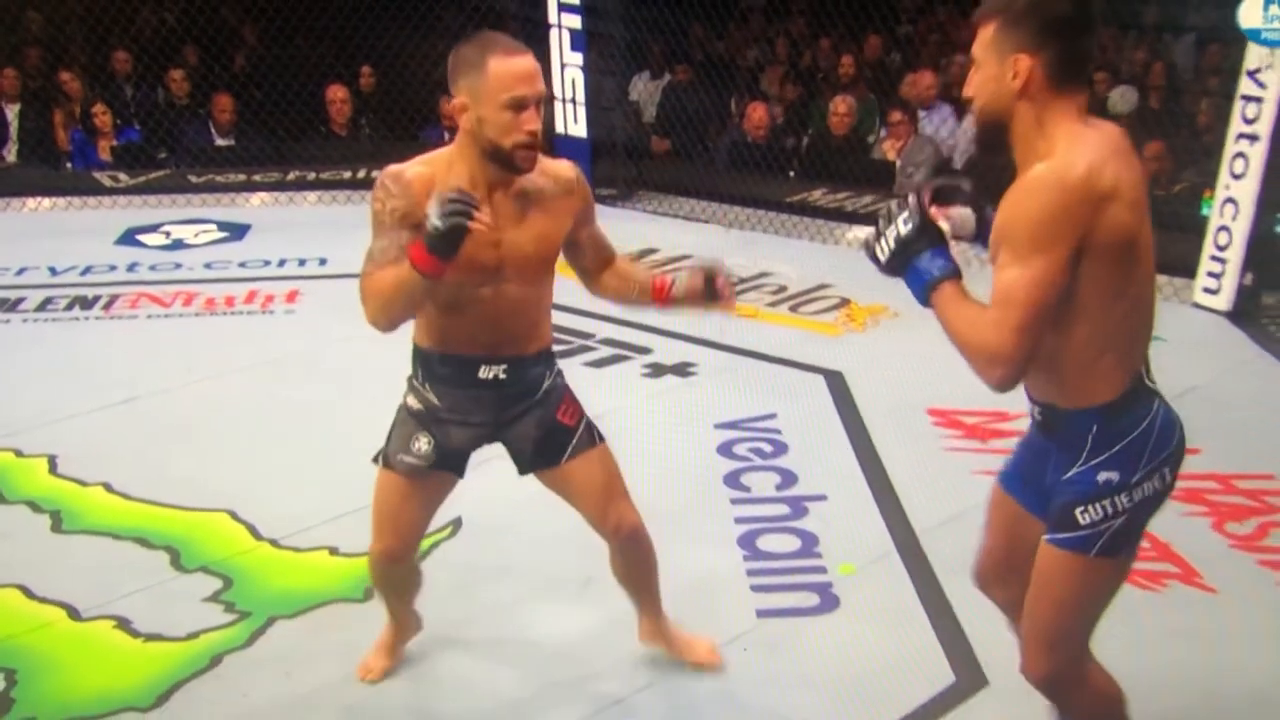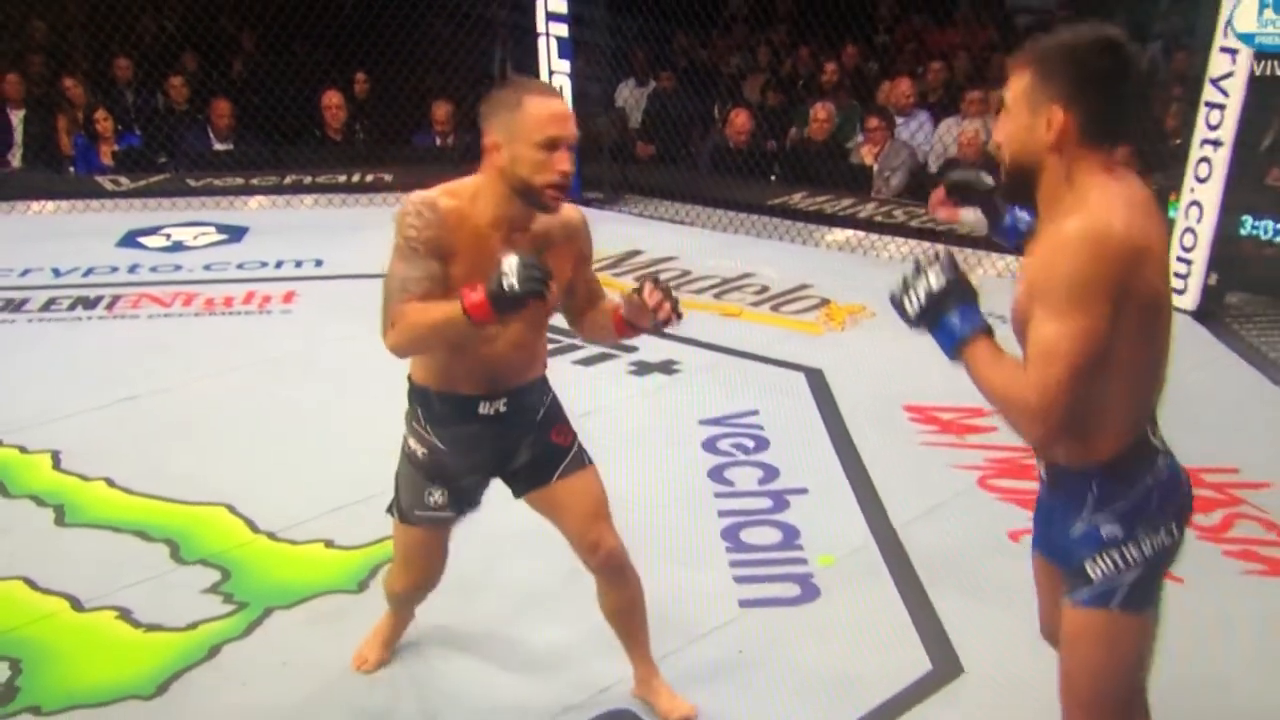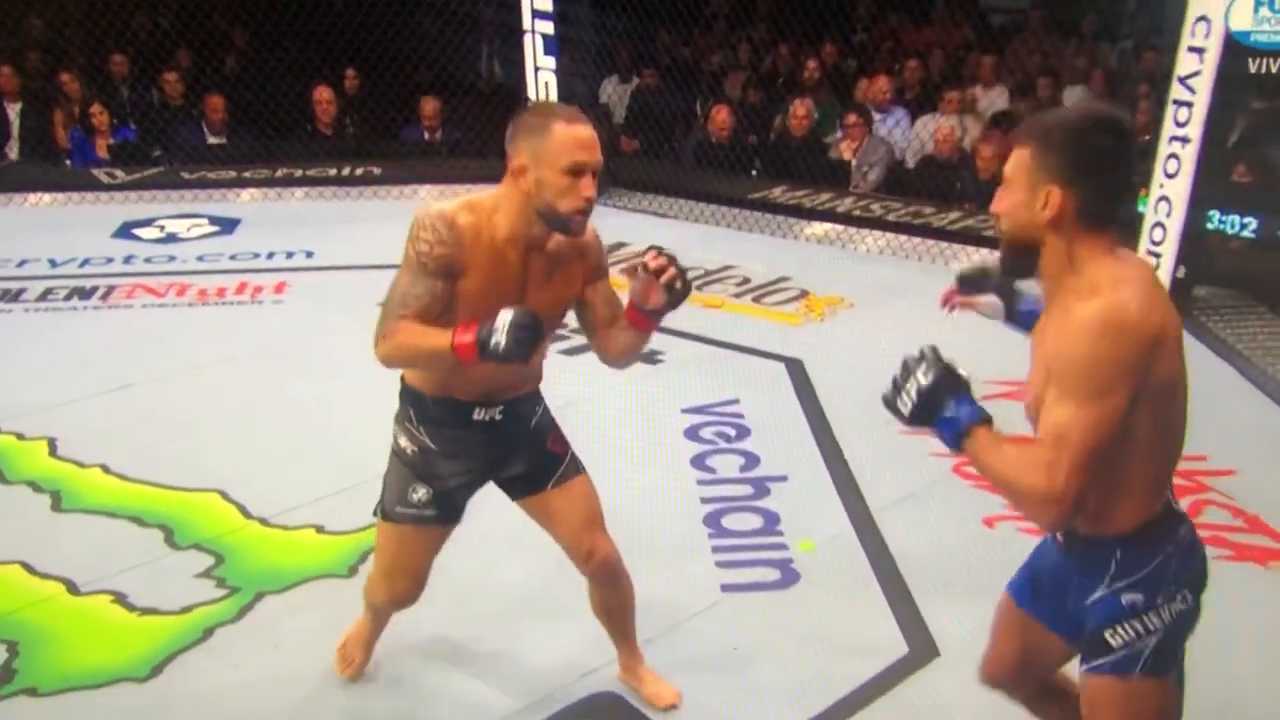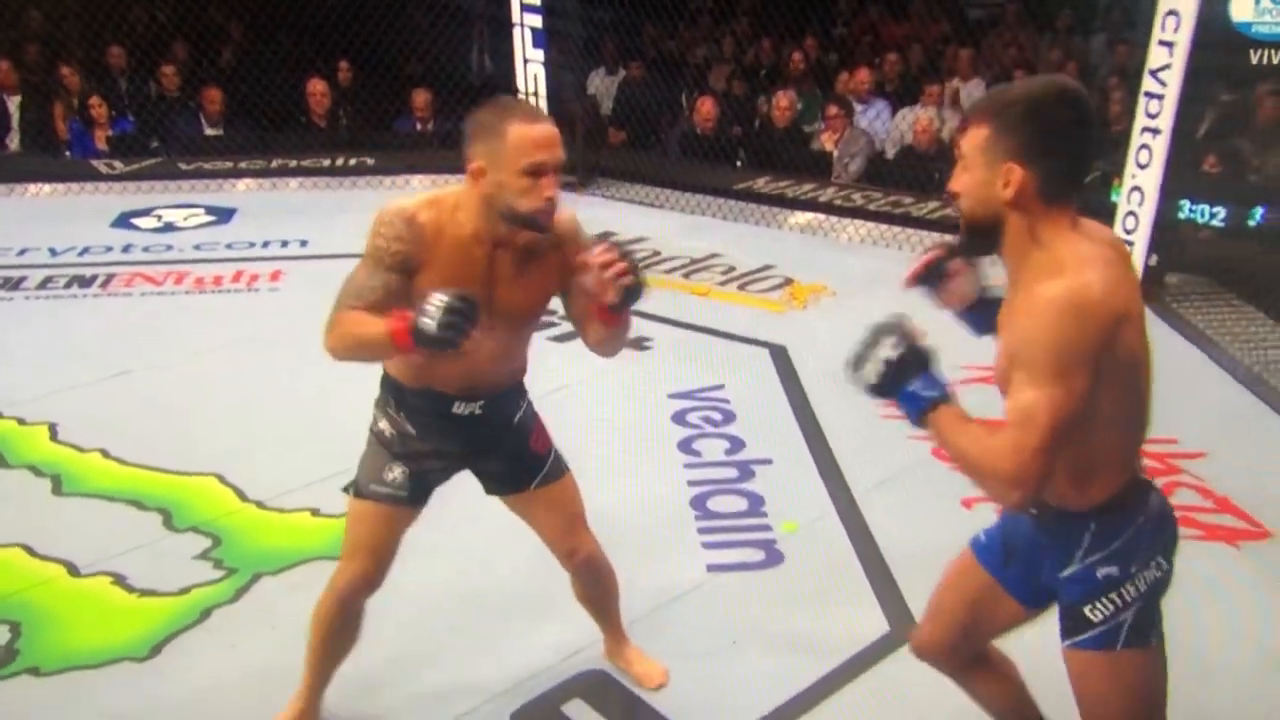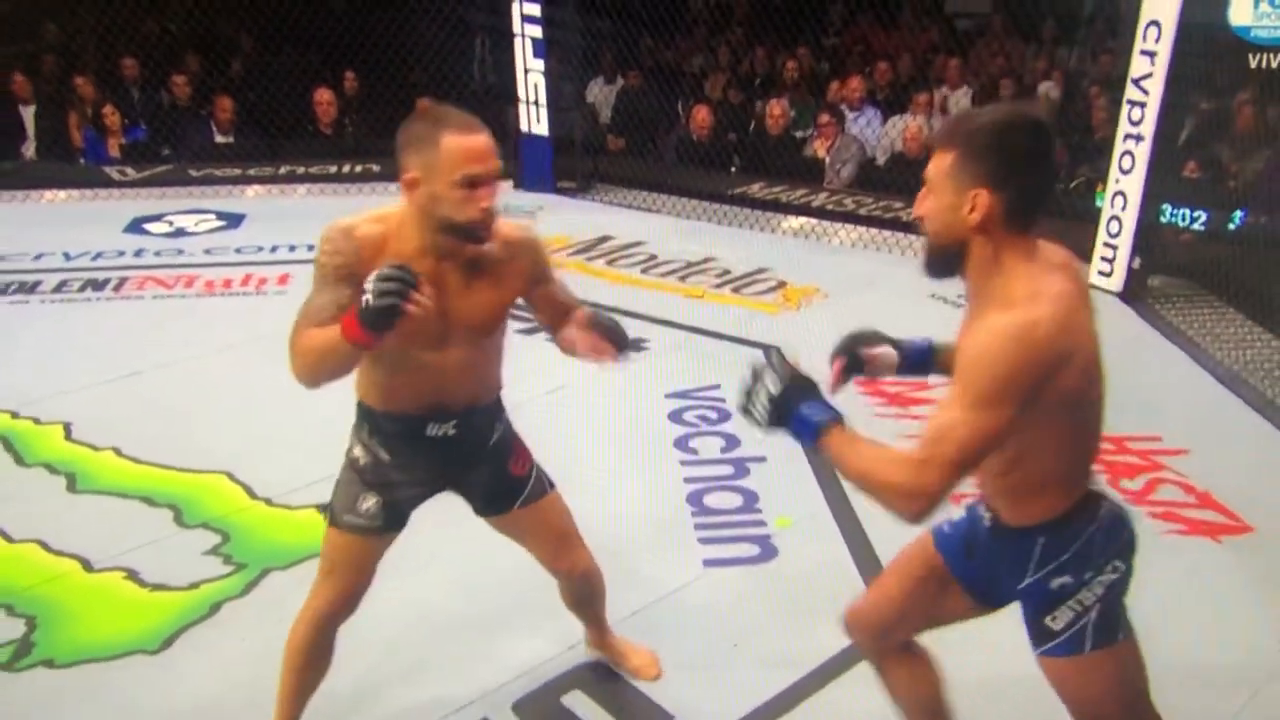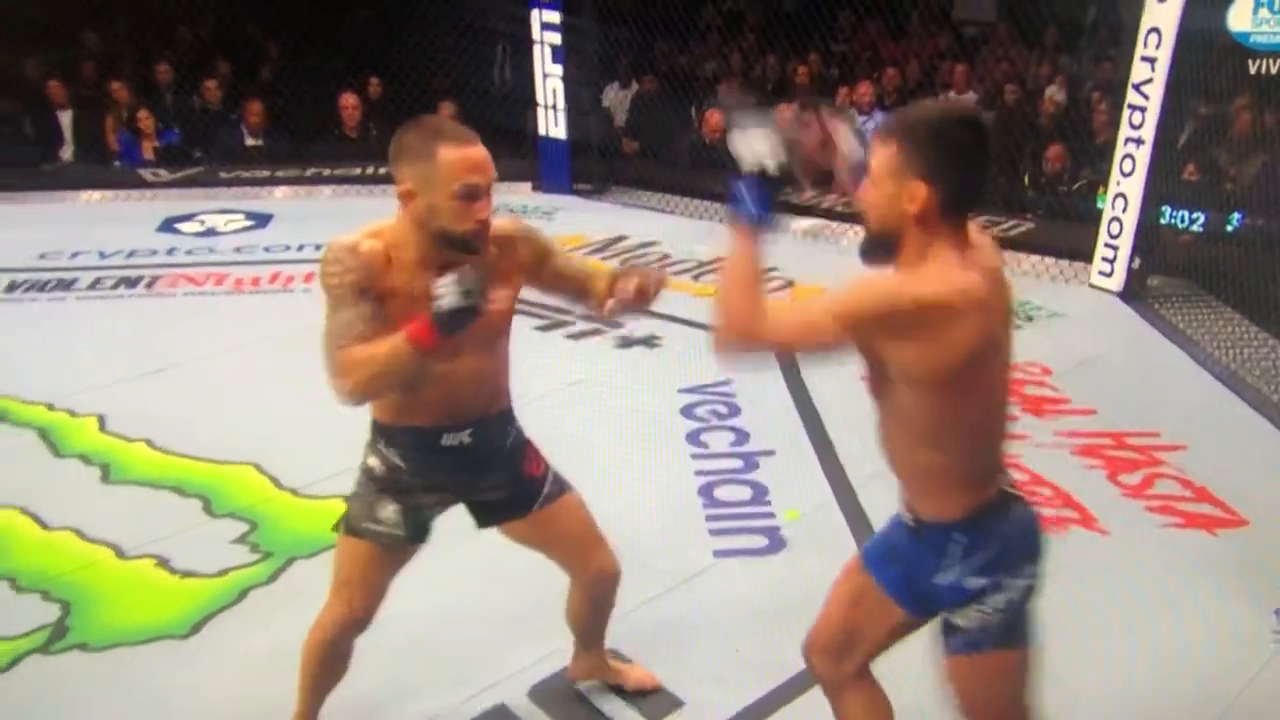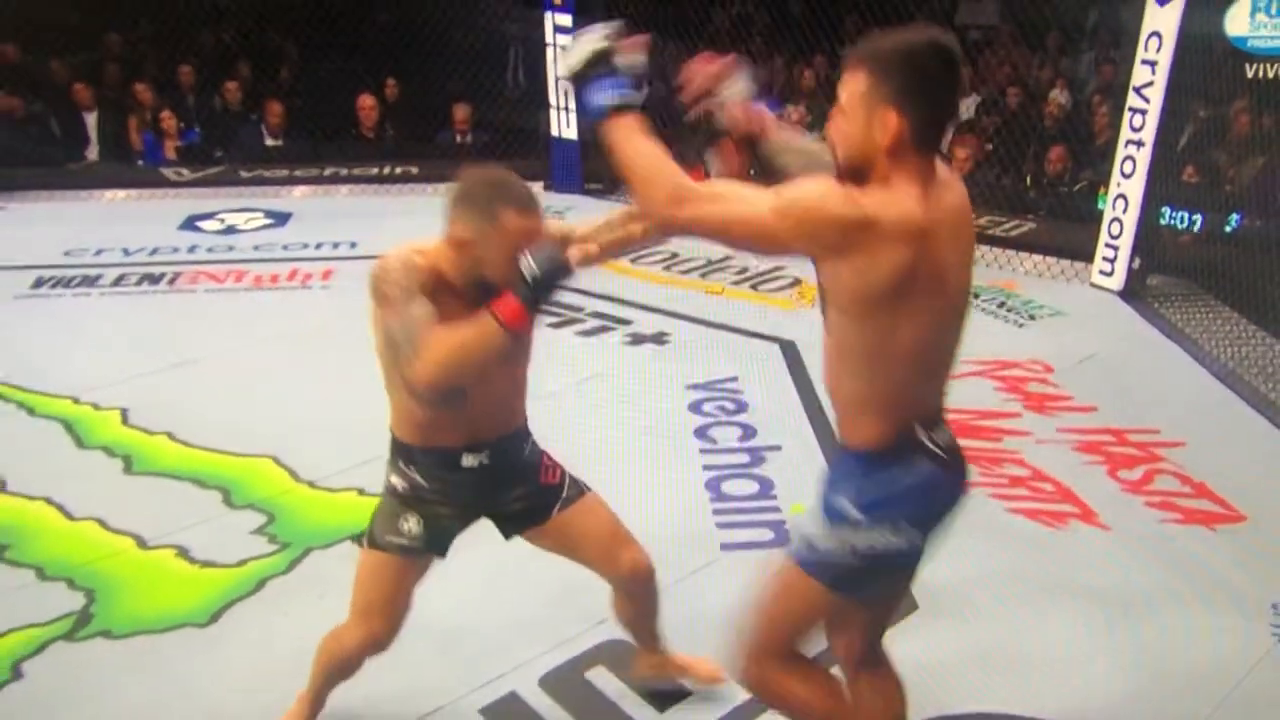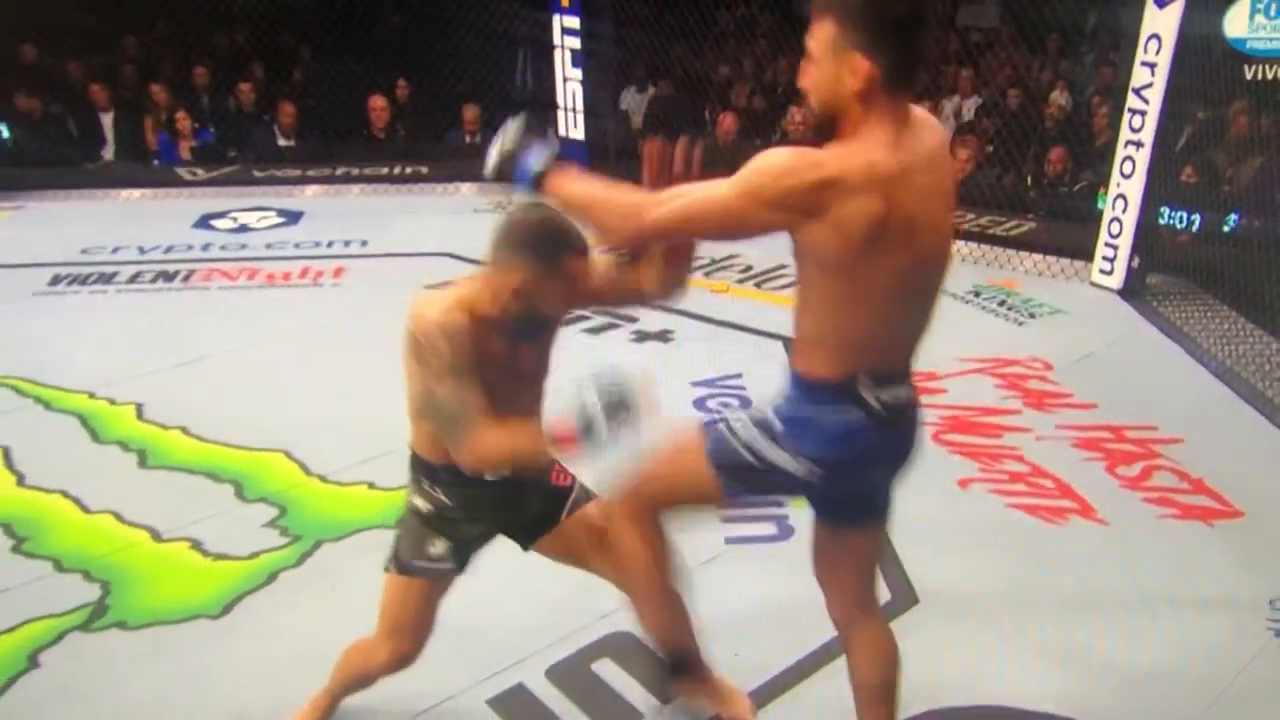
dt=0.4s
person 1, frame 1
left shoulder: (1056, 179)
right shoulder: (1100, 144)
left elbow: (1001, 360)
left wrist: (927, 265)
right wrist: (984, 226)
left hip: (1109, 445)
right hip: (1068, 427)
left knee: (1050, 662)
right knee: (1000, 577)
person 1, frame 2
left shoulder: (1089, 232)
right shoulder: (1116, 194)
left elbow: (1037, 415)
left wrist: (956, 323)
right wrist: (1004, 220)
left hip: (1115, 505)
right hip: (1080, 483)
right knee: (1071, 637)
person 1, frame 3
left shoulder: (1104, 313)
right shoulder: (1103, 274)
left elbow: (1051, 499)
left wrist: (955, 417)
right wrist: (1021, 308)
left hip: (1134, 573)
right hip: (1079, 548)
right knee: (1009, 671)
person 1, frame 4
left shoulder: (1067, 291)
right shoulder: (1077, 244)
left elbow: (1015, 478)
left wrist: (919, 392)
right wrist: (983, 306)
left hip: (1105, 541)
right hip: (1043, 520)
right knee: (940, 641)
person 1, frame 5
left shoulder: (1022, 322)
right shoulder: (1040, 265)
left elbow: (914, 492)
left wrist: (811, 421)
right wrist: (915, 357)
left hip: (1064, 551)
right hip: (997, 524)
right knee: (873, 629)
person 1, frame 6
left shoulder: (913, 300)
right shoulder: (965, 252)
left elbow: (741, 331)
left wrist: (747, 204)
right wrist: (863, 159)
left hip: (976, 549)
right hip: (928, 528)
right knee: (829, 655)
person 1, frame 7
left shoulder: (856, 219)
right shoulder: (938, 189)
left elbow: (676, 203)
right elbow: (836, 171)
left wrist: (612, 97)
left hip: (884, 482)
right hip: (918, 464)
left knee: (767, 658)
right knee: (854, 646)
person 1, frame 8
left shoulder: (822, 176)
right shoulder: (926, 138)
left elbow: (639, 220)
left wrist: (540, 170)
right wrist: (699, 197)
left hip: (820, 419)
right hip: (886, 415)
left knee: (632, 506)
right knee: (853, 600)
person 2, frame 1
left shoulder: (563, 185)
right shoulder: (406, 187)
left elbow: (604, 273)
right elbow: (378, 311)
left wrist: (678, 287)
right wrist: (432, 250)
left hip: (534, 382)
right hip: (443, 387)
left knee: (623, 526)
right knee: (390, 550)
left ankle: (656, 626)
right ankle: (400, 627)
person 2, frame 2
left shoulder: (568, 226)
right shoulder: (432, 216)
left elbow: (589, 322)
right elbow: (400, 335)
left wrist: (632, 316)
right wrist: (487, 301)
left hip: (531, 409)
right hip: (444, 420)
left knee: (606, 552)
right knee: (415, 577)
right ankle: (394, 619)
person 2, frame 3
left shoulder: (582, 246)
right shoulder: (447, 230)
left elbow: (615, 352)
right elbow: (391, 343)
left wrist: (647, 309)
right wrist: (477, 342)
left hip: (522, 419)
right hip: (436, 426)
left knee: (600, 559)
right knee: (395, 589)
left ankle: (632, 664)
right ankle: (371, 624)
person 2, frame 4
left shoulder: (561, 236)
right shoulder: (411, 227)
left elbow: (603, 346)
right elbow: (340, 337)
left wrist: (613, 307)
right wrist: (411, 329)
left hip: (504, 412)
right hip: (414, 416)
left knee: (580, 551)
right knee: (355, 580)
left ankle: (617, 644)
person 2, frame 5
left shoulder: (512, 248)
right shoulder: (355, 245)
left elbow: (560, 317)
right elbow: (305, 366)
left wrist: (590, 333)
right wrist: (363, 324)
left hip: (483, 433)
right hip: (390, 441)
left knee: (575, 565)
right knee: (331, 602)
left ankle: (602, 639)
person 2, frame 6
left shoulder: (504, 243)
right shoulder: (357, 260)
left elbow: (584, 282)
right elbow: (352, 380)
left wrist: (620, 287)
right wrist: (434, 324)
left hip: (496, 441)
right hip: (406, 455)
left knee: (599, 570)
right knee: (347, 614)
left ankle: (590, 660)
person 2, frame 7
left shoulder: (522, 252)
right shoulder: (402, 274)
left elbow: (635, 230)
right elbow: (431, 370)
right wrist: (520, 303)
left hip: (515, 457)
right hip: (428, 474)
left knee: (633, 568)
right knee: (367, 633)
left ankle: (654, 659)
person 2, frame 8
left shoulder: (543, 285)
right shoulder: (442, 324)
left elbow: (659, 283)
right elbow: (473, 449)
right wrist: (575, 431)
left hip: (526, 471)
right hip: (449, 489)
right knee: (394, 651)
